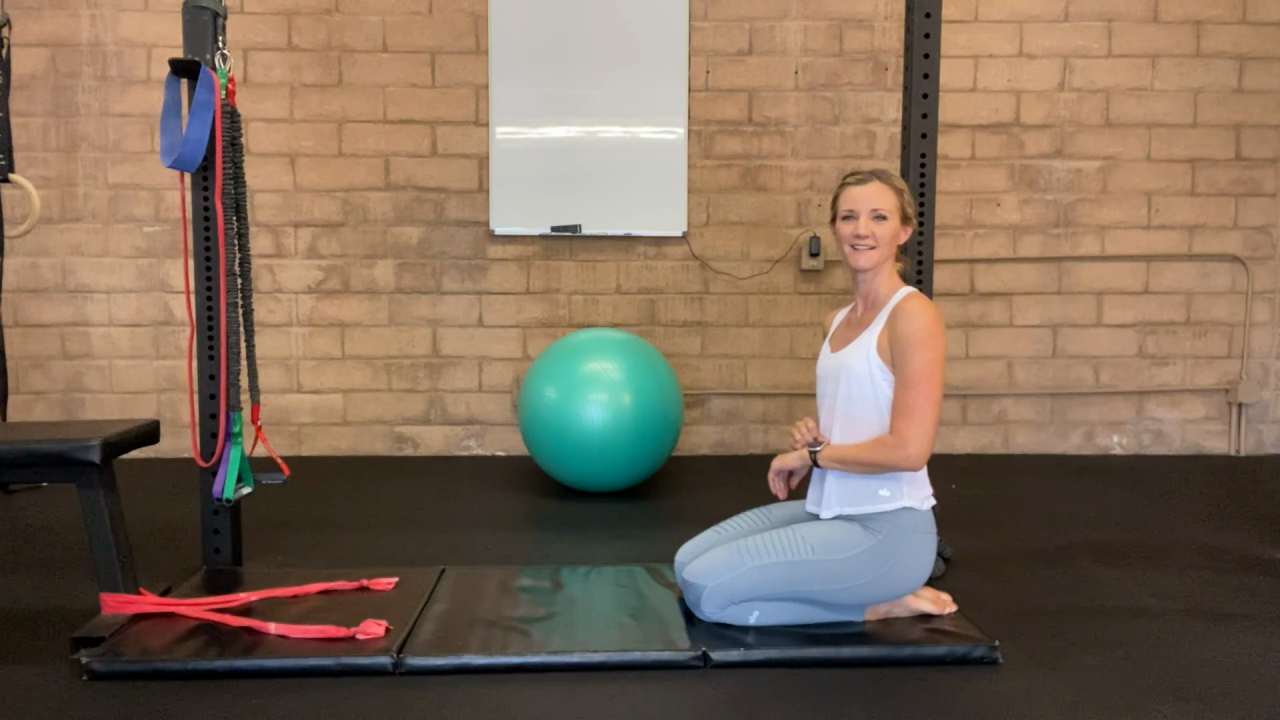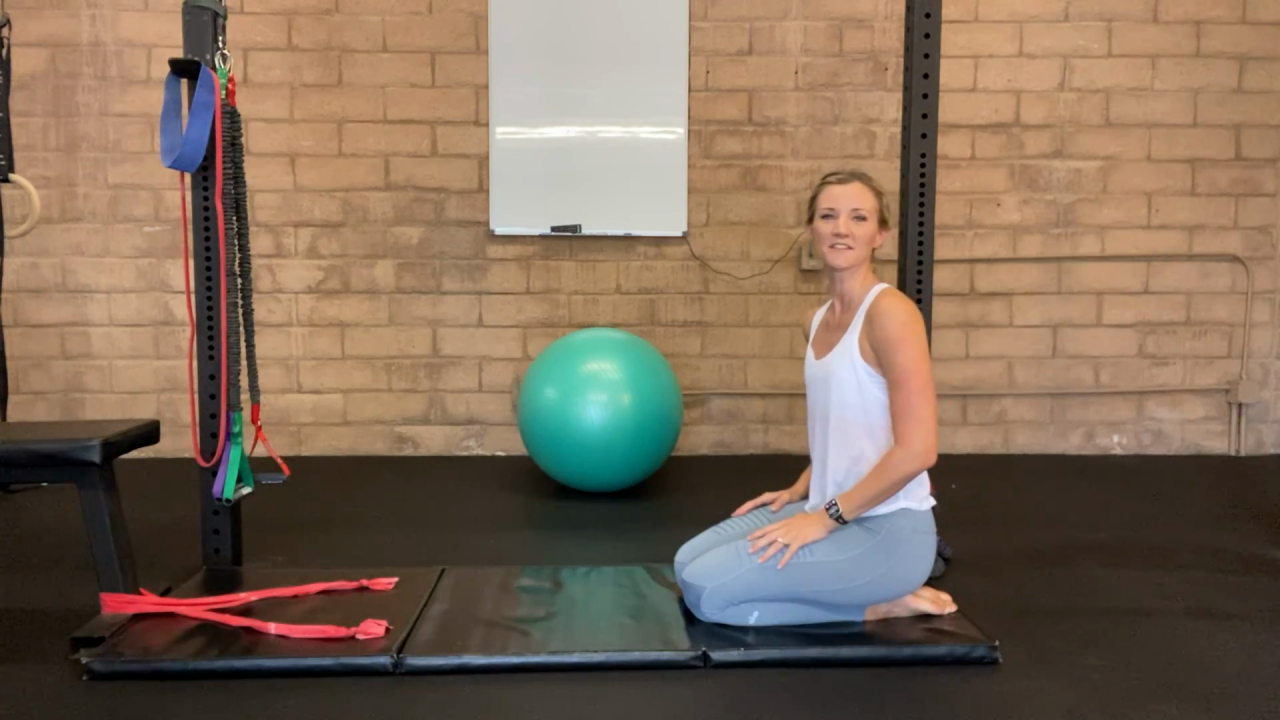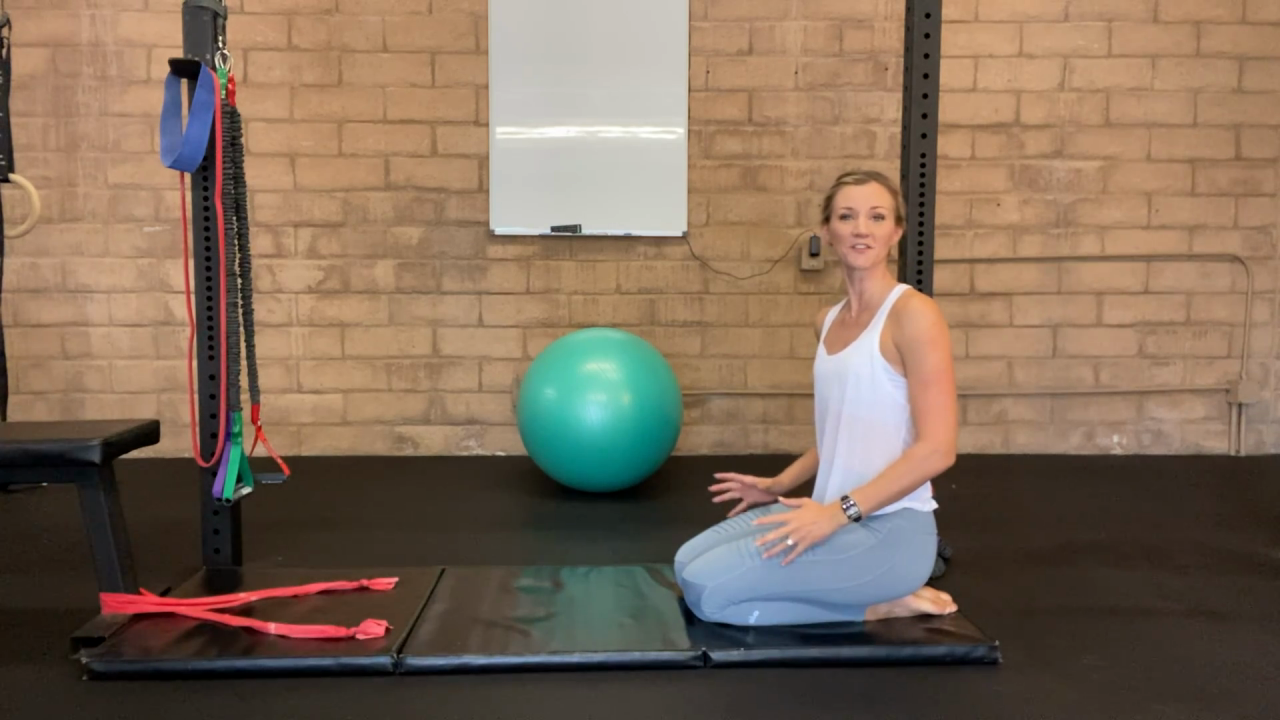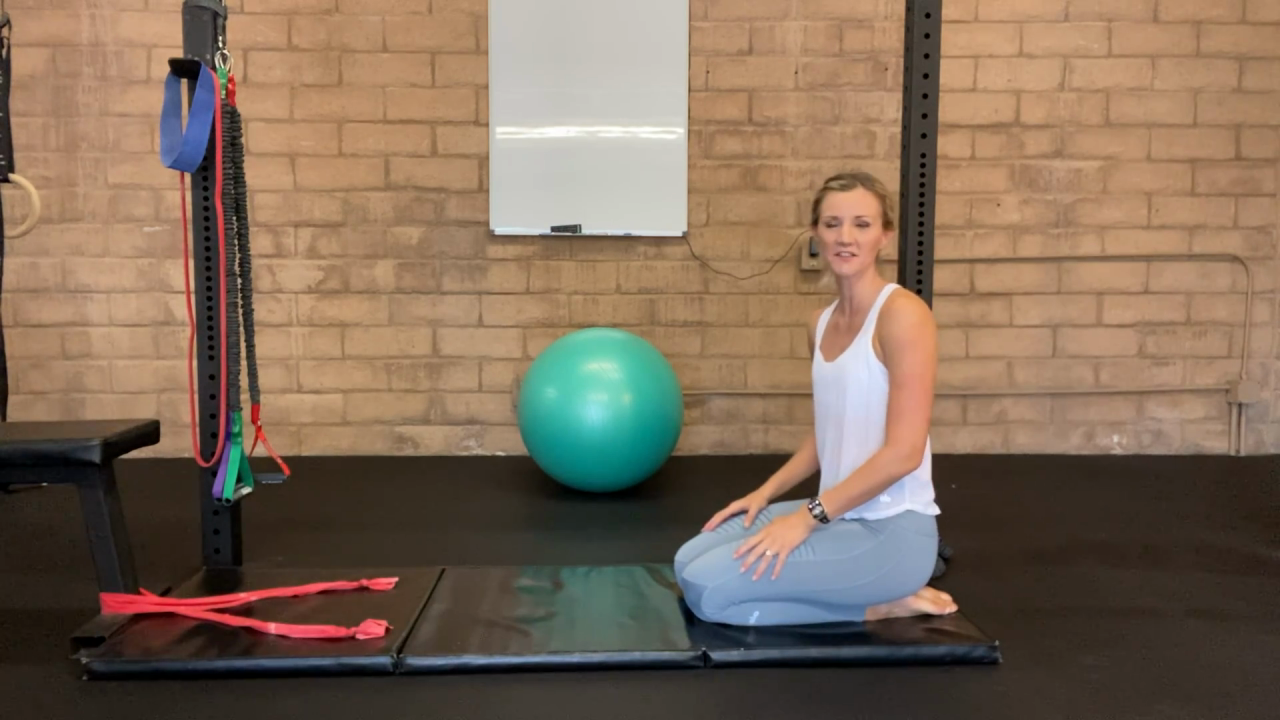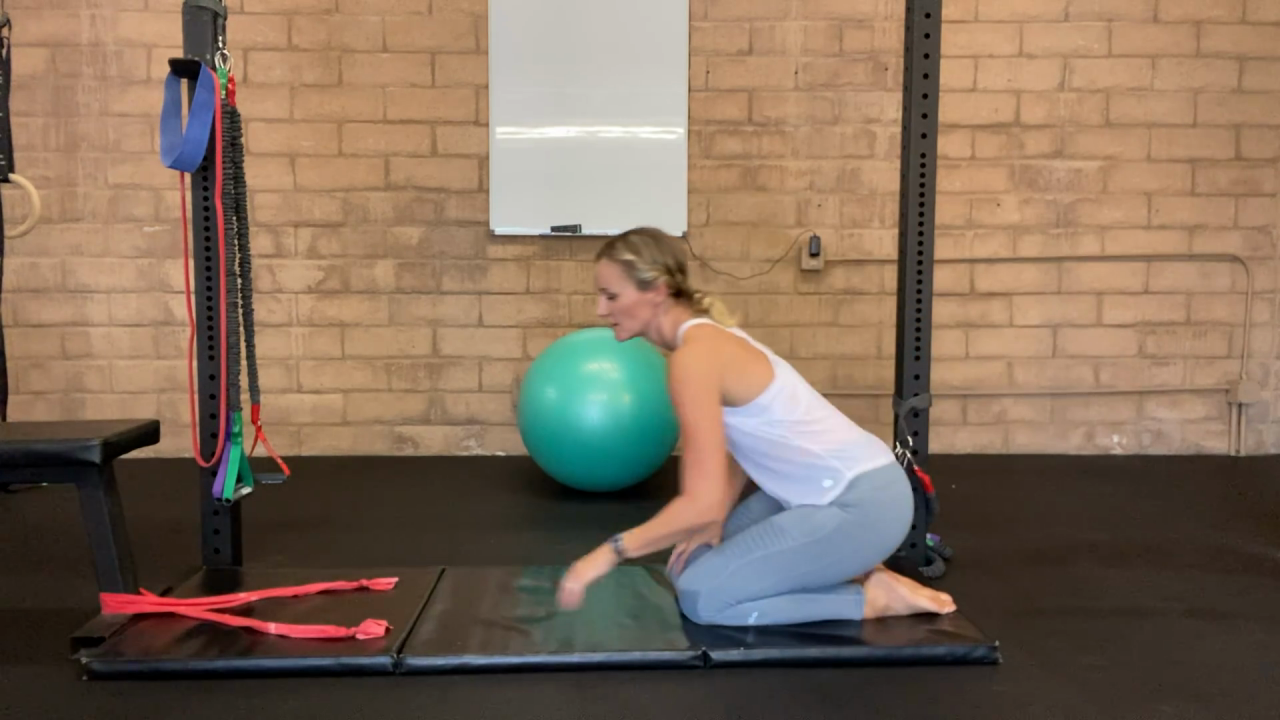
dt=1s
person 1, frame 1
left shoulder: (912, 314)
right shoulder: (837, 320)
left elbow: (909, 449)
left wrist: (810, 453)
right wrist: (811, 437)
left hip: (887, 531)
right hip: (829, 512)
left knee: (708, 589)
right knee: (689, 564)
left ankle: (878, 604)
right ankle: (868, 592)
person 1, frame 2
left shoulder: (890, 312)
right shoulder: (818, 320)
left elbow: (918, 449)
left wrist: (826, 518)
right wrist: (799, 493)
left hip: (886, 531)
right hip: (835, 510)
left knee: (707, 591)
right knee: (688, 565)
left ankle: (878, 604)
right ankle: (869, 594)
person 1, frame 3
left shoulder: (913, 313)
right shoulder: (828, 321)
left elbow: (938, 448)
left wrist: (840, 513)
right wrist: (780, 484)
left hip: (888, 532)
right hip: (835, 514)
left knee: (708, 590)
right knee: (689, 565)
left ankle: (878, 604)
right ankle: (870, 594)
person 1, frame 4
left shoulder: (902, 314)
right shoulder: (821, 322)
left elbow: (905, 451)
left wrist: (809, 516)
right wrist: (766, 492)
left hip: (891, 533)
right hip: (840, 516)
left knee: (709, 590)
right knee: (689, 564)
left ankle: (878, 603)
right ankle: (869, 590)
person 1, frame 5
left shoulder: (693, 358)
right shoulder: (704, 336)
left elbow: (702, 504)
left wrist: (611, 552)
right wrist: (709, 525)
left hip: (863, 504)
right hip: (827, 491)
left knee: (705, 597)
right knee: (691, 569)
left ankle: (872, 597)
right ankle: (859, 570)
